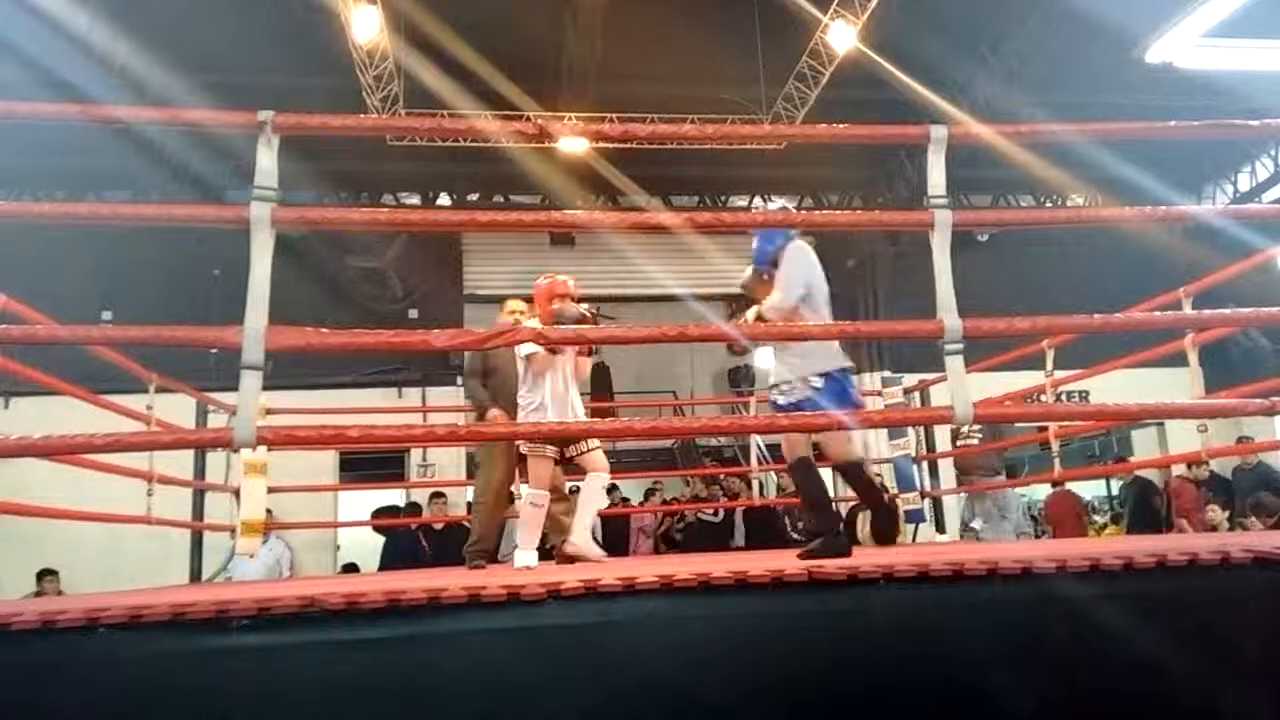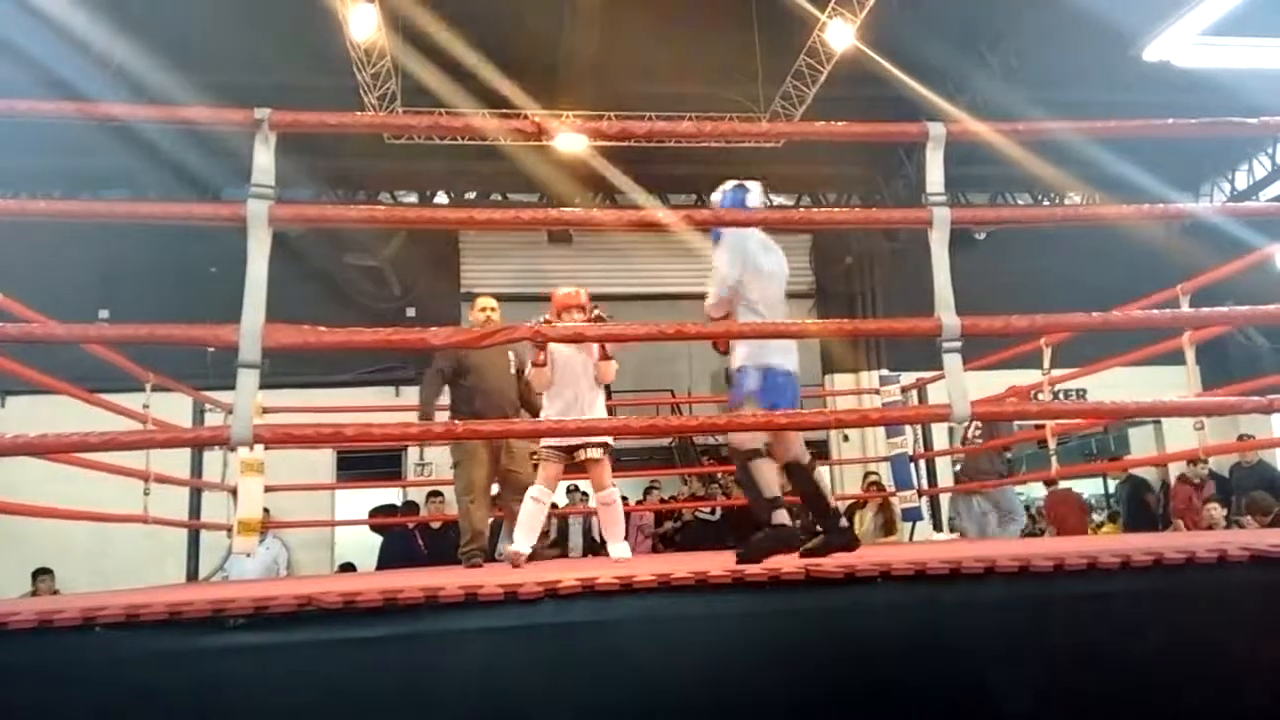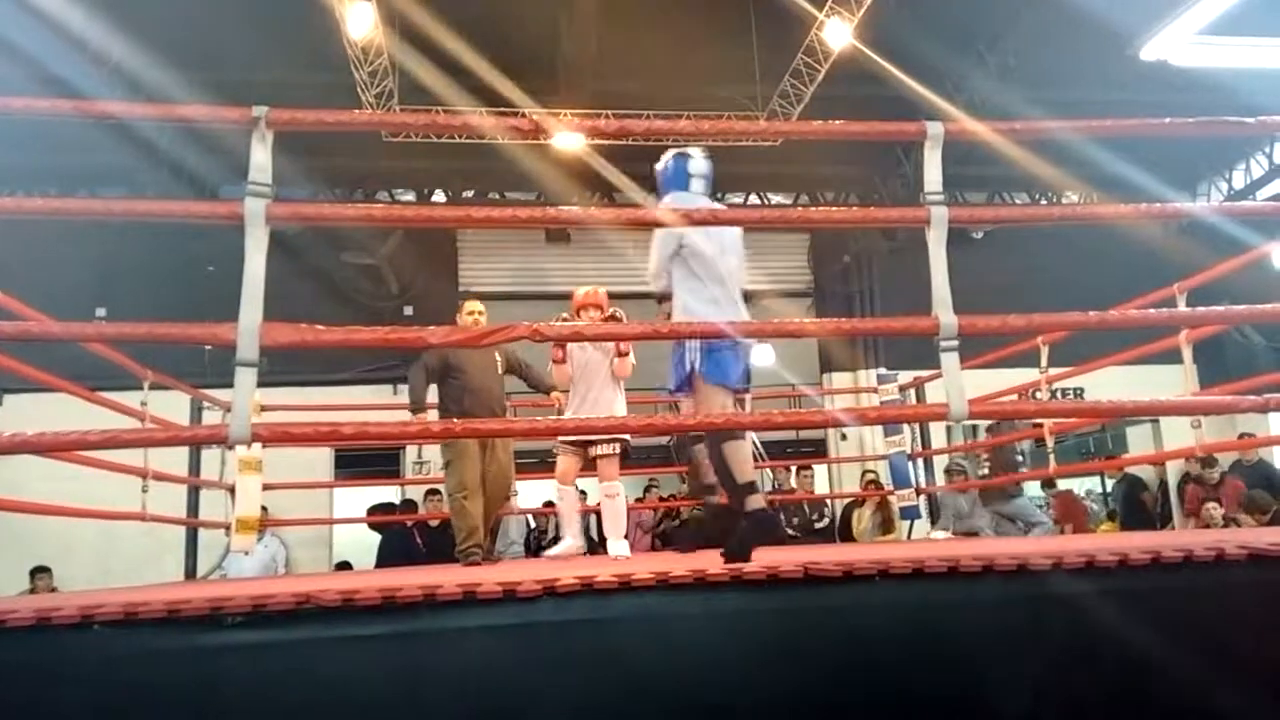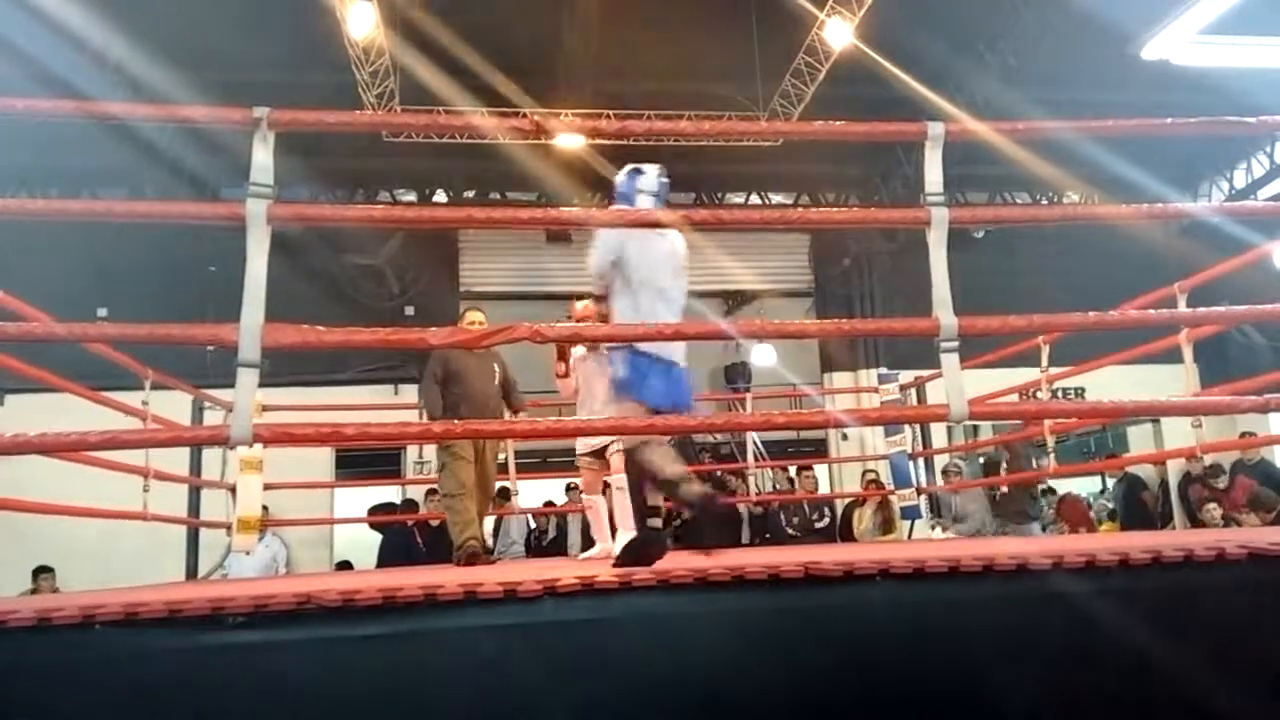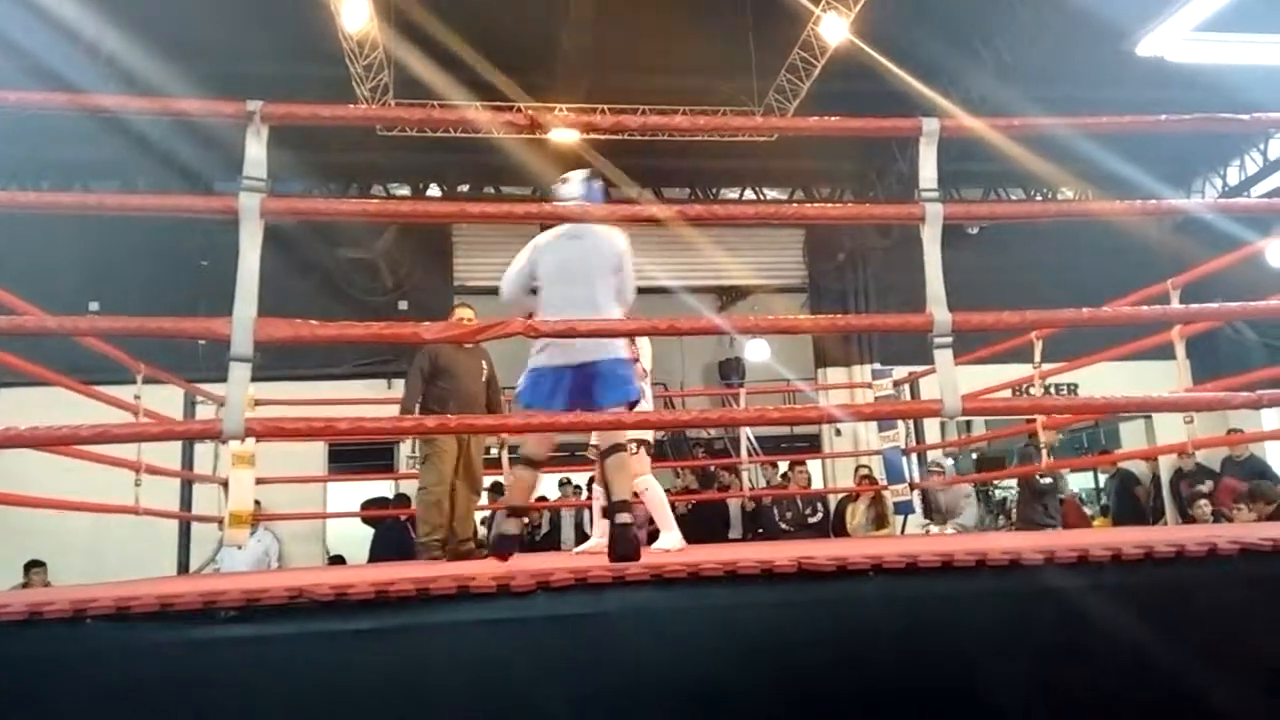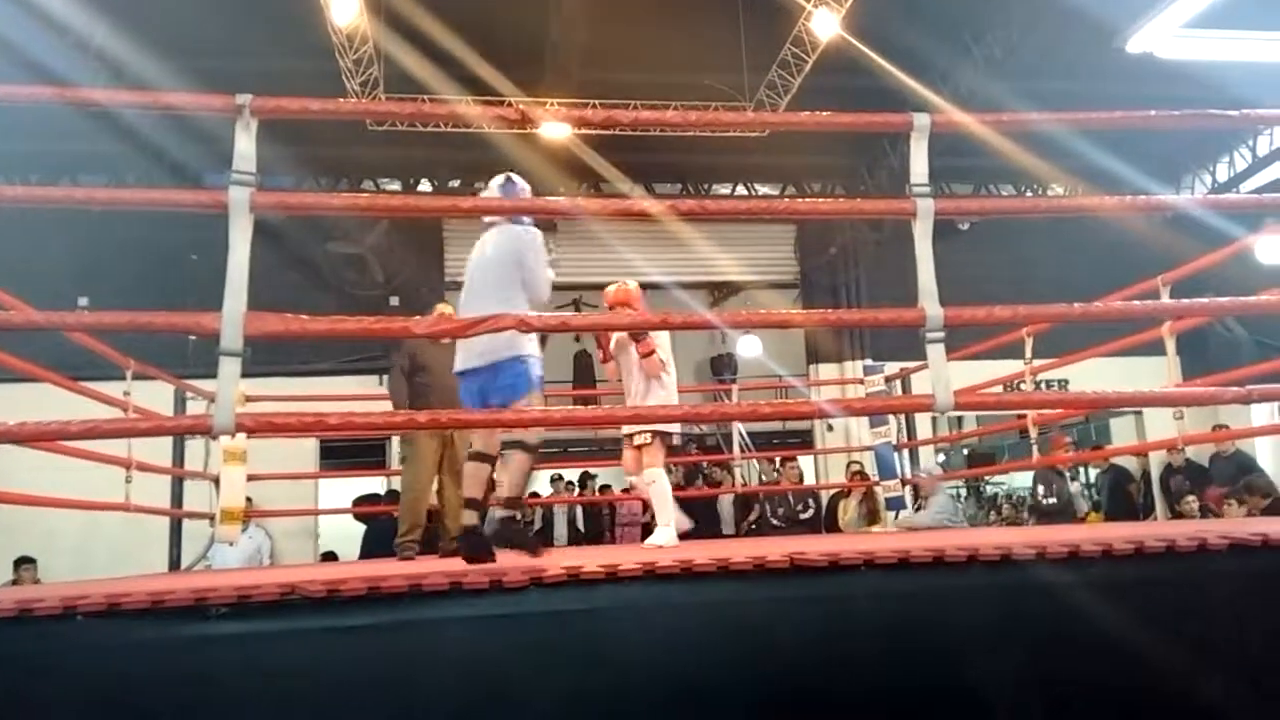
dt=0.3s
person 1, frame 1
left shoulder: (797, 252)
right shoulder: (777, 269)
left elbow: (781, 308)
right elbow: (769, 310)
left wrist: (755, 311)
left hip: (820, 370)
right hip: (788, 376)
left knee: (838, 452)
right knee: (795, 457)
left ankle: (880, 506)
right ankle: (829, 533)
person 1, frame 2
left shoulder: (736, 238)
right shoulder: (768, 249)
left elbow: (719, 301)
left wrist: (715, 311)
left hip: (760, 358)
right hip: (778, 358)
left knee: (744, 442)
right knee: (789, 451)
left ankle: (779, 526)
right ankle: (836, 526)
person 1, frame 3
left shoulder: (674, 207)
right shoulder: (728, 222)
left elbow: (661, 269)
left wrist: (671, 295)
right hip: (731, 329)
left knee: (718, 421)
right knee: (711, 422)
left ankle: (757, 512)
person 1, frame 4
left shoulder: (617, 223)
right shoulder: (674, 240)
left elbow: (599, 271)
left wrist: (604, 298)
left hip: (637, 341)
right hip: (670, 347)
left knee: (634, 432)
right knee: (640, 436)
left ankle: (696, 497)
right ankle: (650, 531)
person 1, frame 5
left shoulder: (541, 243)
right shoulder: (615, 239)
left elbow: (510, 291)
right elbow: (624, 297)
left hip: (554, 352)
right hip: (604, 350)
left knee: (536, 444)
right knee: (613, 441)
left ankle: (508, 531)
right ankle: (623, 527)
person 1, frame 6
left shoulder: (481, 247)
right shoulder: (526, 236)
right elbow: (540, 295)
right wrist: (546, 269)
left hip: (473, 350)
right hip: (510, 347)
left knee: (484, 442)
right knee: (527, 430)
left ankle: (470, 529)
right ankle: (507, 519)
person 2, frame 1
right shoulder: (486, 347)
right elbow: (471, 380)
right wrist: (487, 408)
left knee: (552, 486)
right knee: (491, 491)
right ankle: (479, 552)
person 2, frame 2
left shoulder: (509, 348)
right shoulder: (456, 346)
left elbow: (523, 384)
right elbow: (434, 379)
left wrist: (539, 413)
right wrist: (426, 417)
left knee: (520, 483)
right knee: (473, 491)
right ankle: (473, 551)
person 2, frame 3
left shoulder: (497, 350)
right shoulder: (445, 347)
left elbow: (523, 369)
right elbow: (419, 374)
left wrist: (548, 388)
right wrist: (419, 408)
left knee: (498, 489)
right knee: (464, 489)
left ankle: (481, 543)
right ankle: (469, 549)
person 2, frame 4
left shoulder: (494, 358)
right shoulder: (445, 353)
left elbow: (509, 388)
right elbow: (430, 386)
left wrist: (519, 411)
right wrist: (436, 420)
left hip: (488, 435)
left knee: (483, 493)
right knee: (459, 490)
left ankle: (475, 546)
right ankle: (467, 547)
person 2, frame 5
left shoulder: (483, 355)
right shoulder: (434, 349)
left elbow: (493, 391)
right elbow: (415, 381)
right wrist: (407, 413)
left hip: (473, 431)
left knee: (468, 487)
right knee: (436, 484)
left ankle: (461, 544)
right ankle: (430, 543)
person 2, frame 6
left shoulder: (458, 350)
right shoulder: (413, 345)
right elbow: (397, 378)
right wrist: (402, 410)
left hip: (455, 427)
right hip: (422, 426)
left knee: (455, 484)
right knee: (416, 483)
left ankle: (451, 541)
right ankle: (407, 542)
person 3, frame 1
right shoulder: (531, 331)
left elbow: (581, 372)
right elbow: (539, 365)
left hip: (572, 416)
right hip: (539, 417)
left knee: (599, 467)
right knee: (539, 482)
left ankle: (579, 537)
right ankle: (525, 550)
person 3, frame 2
left shoulder: (594, 341)
right shoulder: (548, 343)
left elbow: (606, 377)
right elbow: (540, 383)
left wrist: (603, 341)
right wrist: (541, 345)
left knee: (602, 482)
right knee: (543, 483)
left ankle: (617, 543)
right ankle: (521, 545)
person 3, frame 3
left shoulder: (615, 340)
right shoulder: (570, 342)
left elbow: (623, 372)
right elbow: (561, 379)
left wrist: (621, 337)
right wrist: (560, 343)
left hip: (609, 419)
right hip: (576, 420)
left knee: (608, 477)
right knee: (564, 477)
left ankle: (616, 541)
right ankle: (572, 539)
person 3, frame 4
right shoulder: (576, 355)
right elbow: (568, 391)
right wrist: (562, 357)
left knee: (619, 472)
right knee: (589, 487)
left ankle: (626, 536)
right ankle: (603, 543)
person 3, frame 5
left shoulder: (637, 339)
left elbow: (638, 373)
left wrist: (628, 345)
left knee: (639, 474)
left ankle: (671, 533)
right ankle: (600, 538)
person 3, frame 6
left shoulder: (654, 328)
right shoulder: (618, 336)
left elbow: (655, 368)
right elbow: (613, 374)
left wrist: (640, 336)
right wrist: (602, 343)
left hip: (658, 406)
right hip: (635, 409)
left knee: (650, 465)
right knee: (631, 469)
left ankle: (665, 528)
right ankle: (675, 518)
